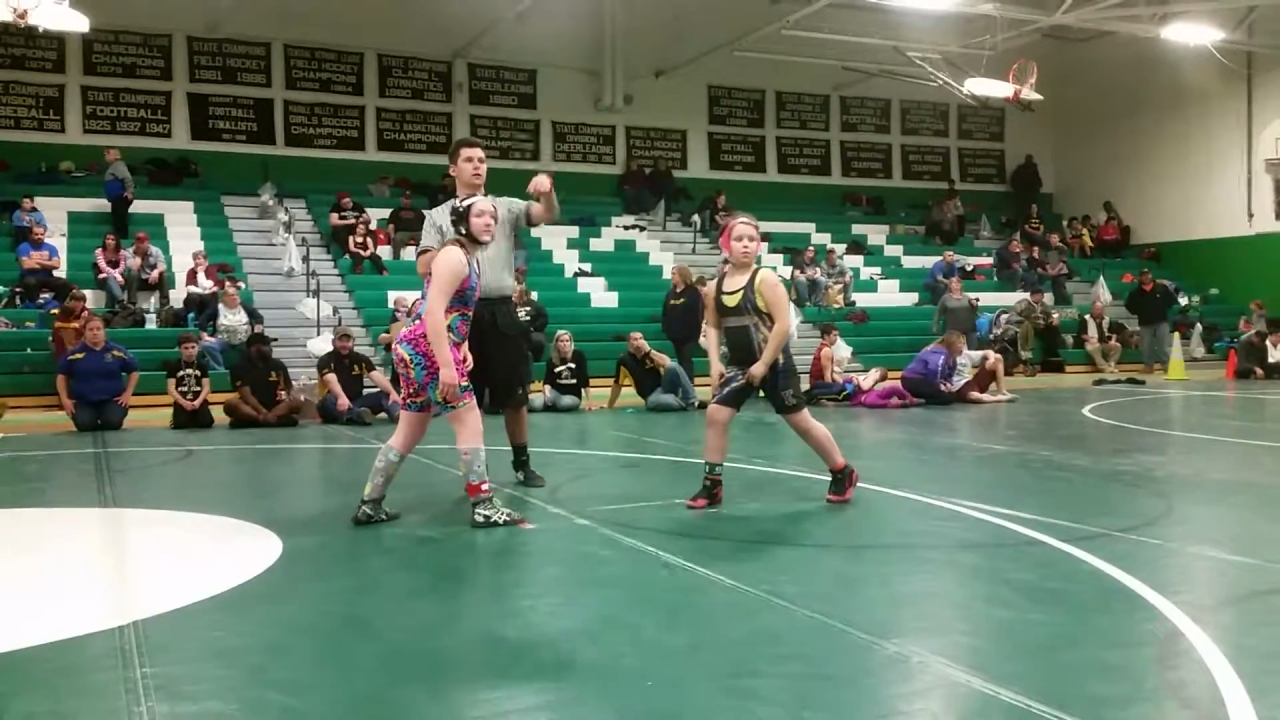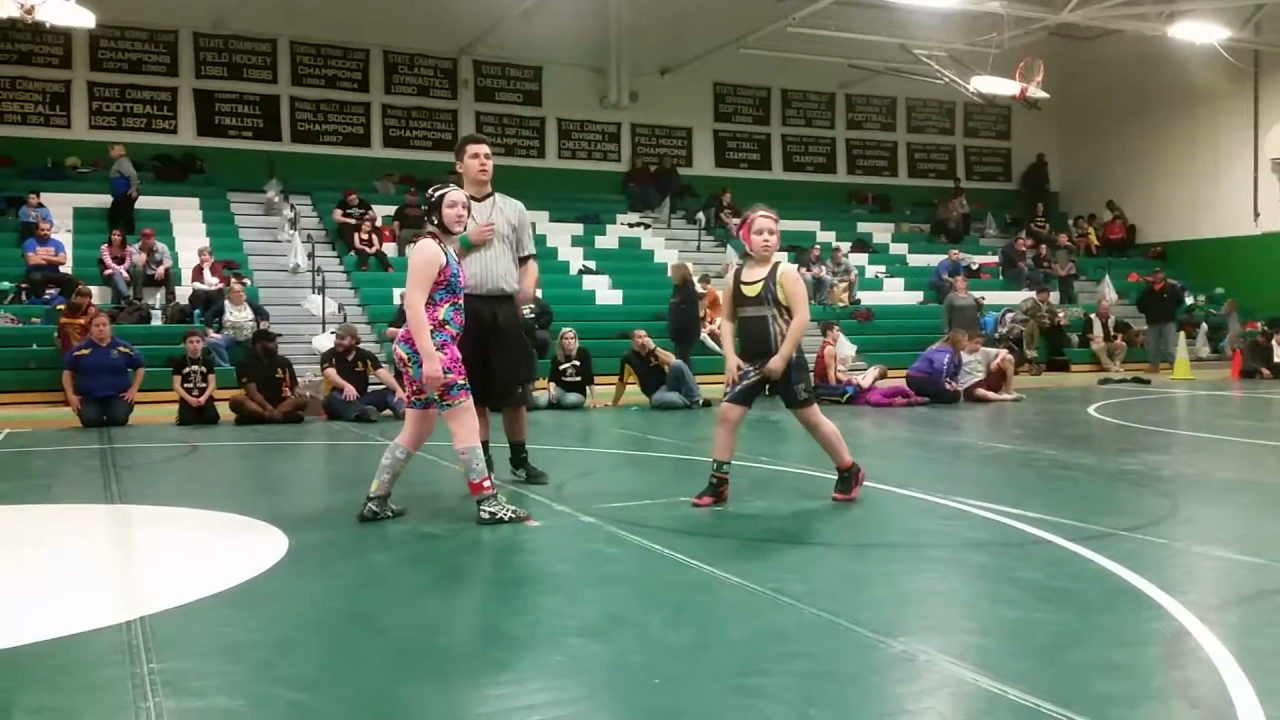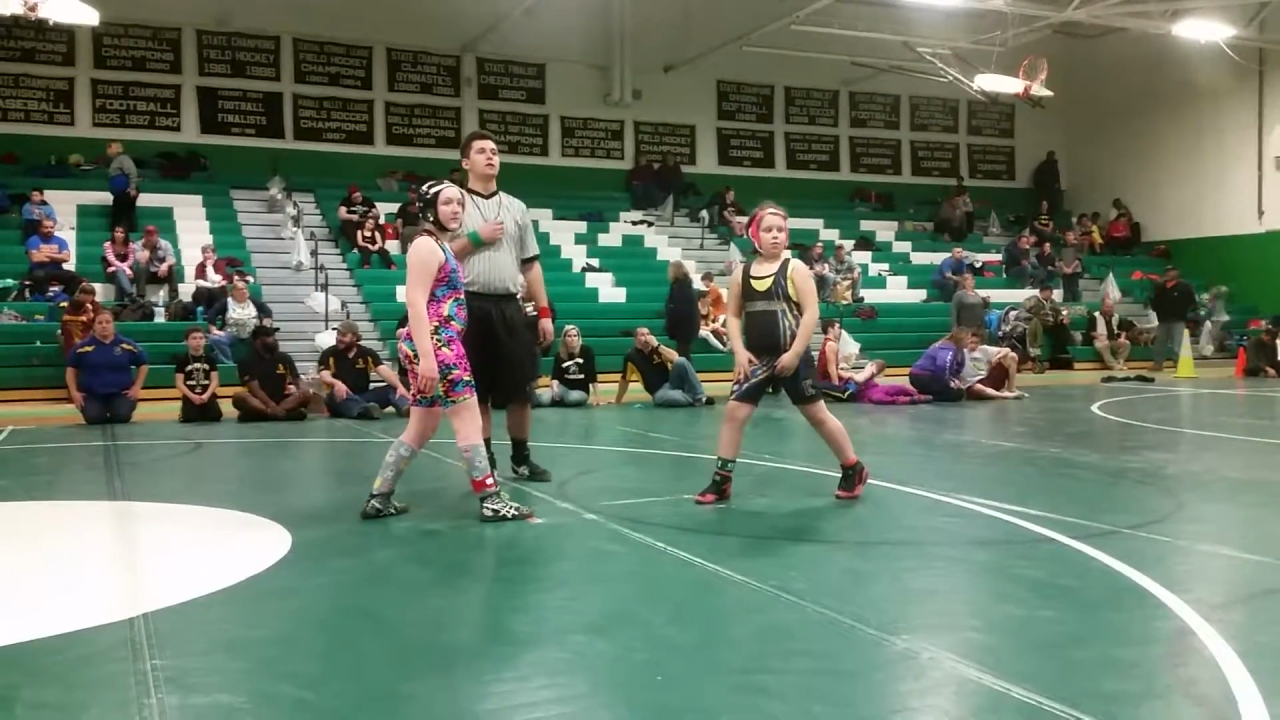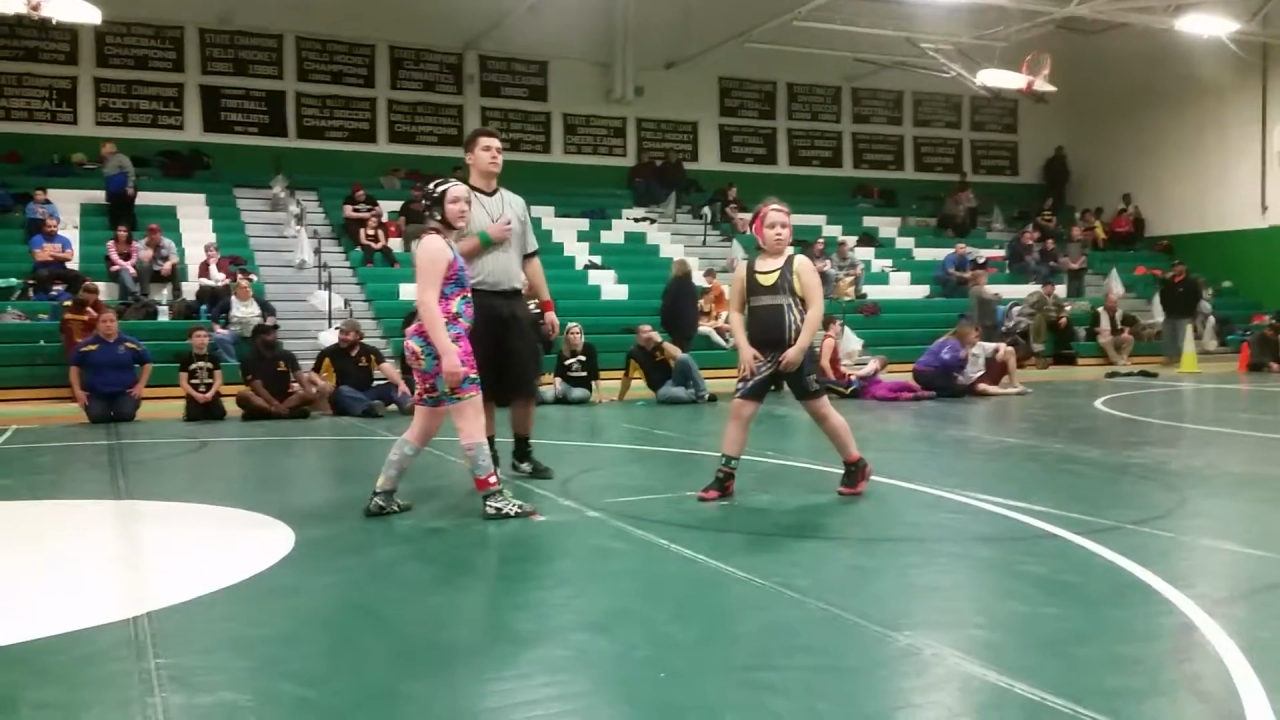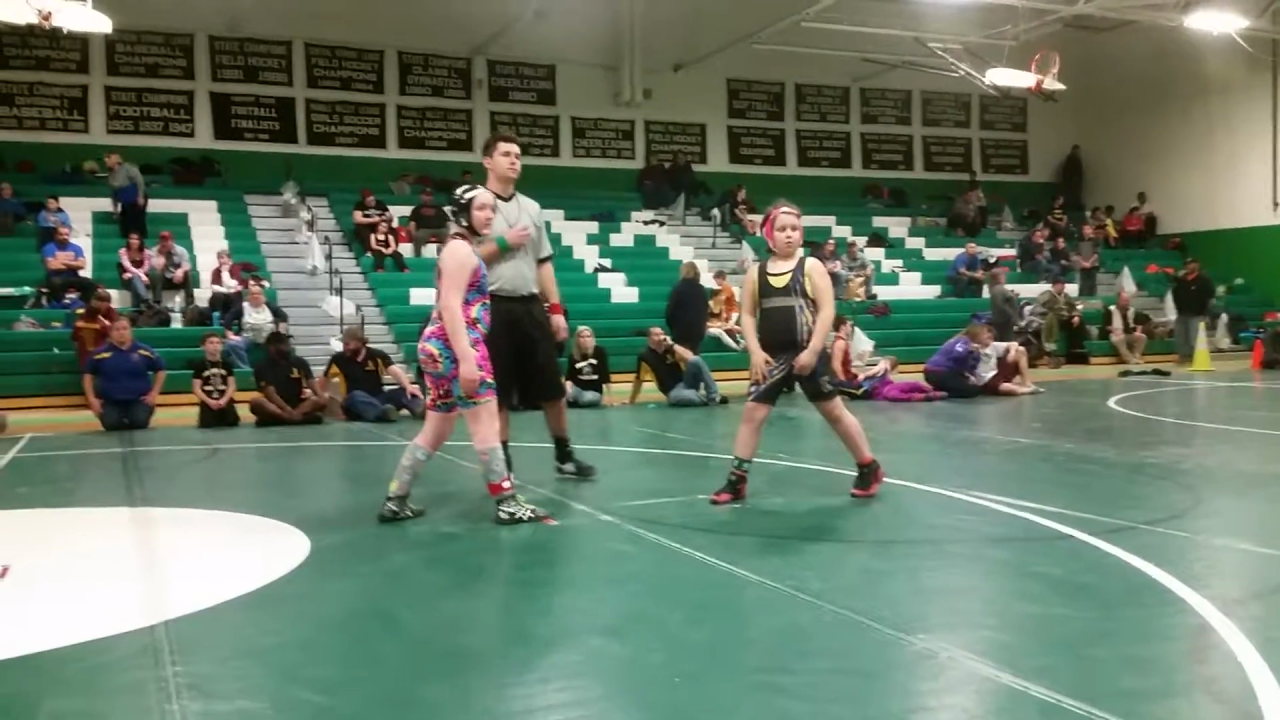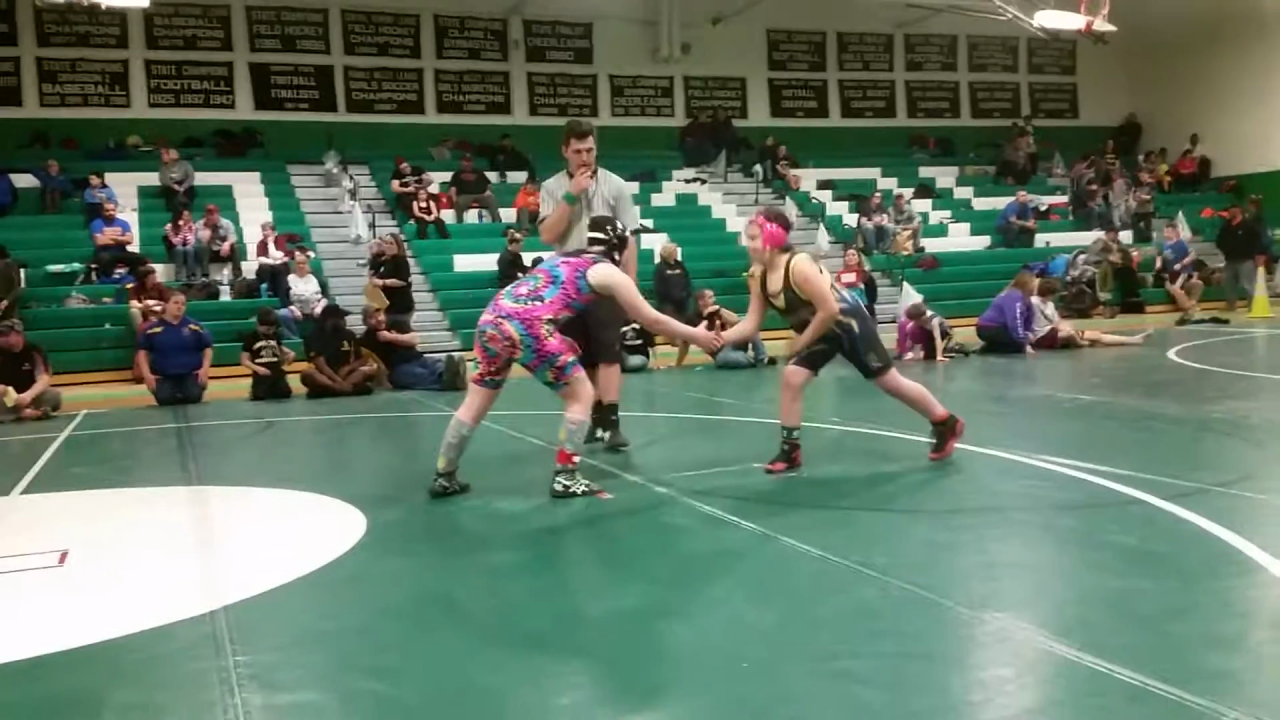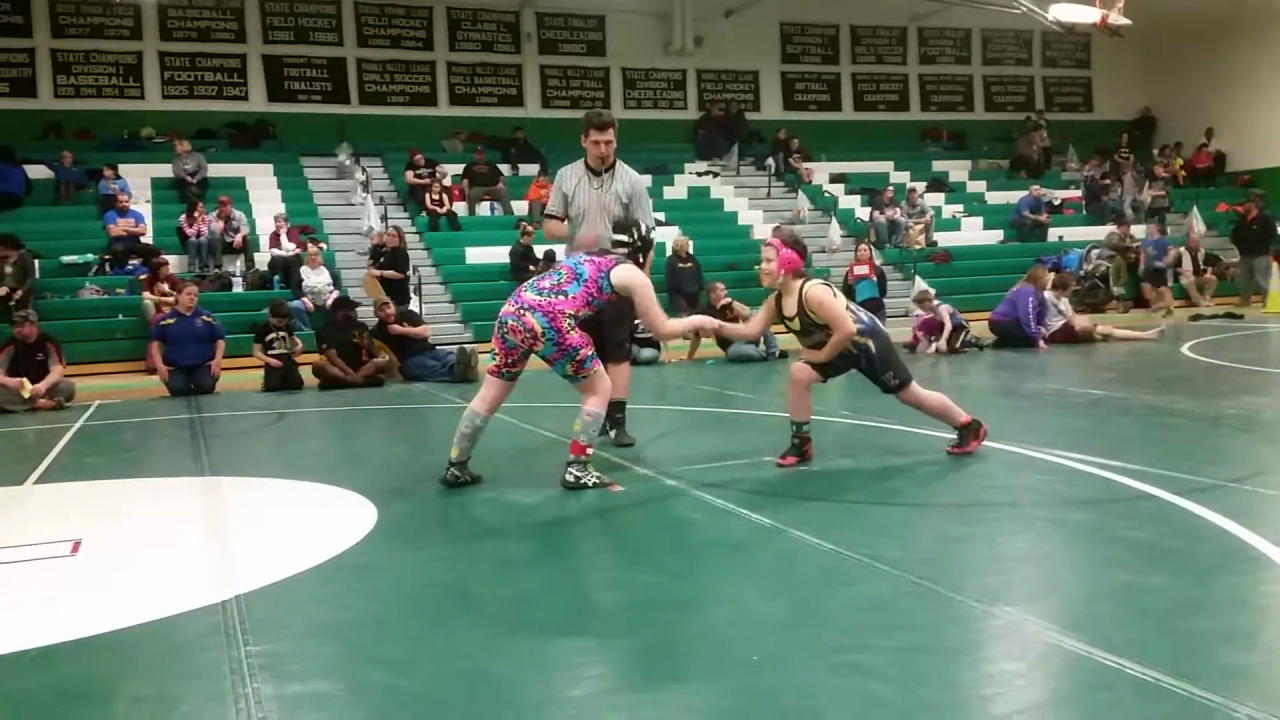
dt=0.3s
person 1, frame 1
left shoulder: (507, 207)
right shoulder: (439, 215)
left elbow: (549, 217)
right elbow: (424, 267)
left wrist: (547, 193)
left hip: (501, 310)
left knee: (515, 394)
left ankle: (522, 463)
person 1, frame 2
left shoulder: (513, 208)
left elbow: (529, 260)
left wrist: (528, 283)
right wrist: (466, 241)
left hip: (505, 309)
right hip: (465, 309)
left knee: (515, 392)
right knee: (473, 395)
left ankle: (520, 460)
right ankle: (483, 464)
person 1, frame 3
left shoulder: (516, 207)
left elbow: (530, 264)
left wrist: (544, 312)
right wrist: (475, 238)
left hip: (508, 306)
right hip: (469, 306)
left knee: (520, 389)
right knee: (476, 392)
left ankle: (521, 457)
right ankle: (485, 461)
person 1, frame 4
left shoulder: (516, 203)
left elbow: (530, 259)
left wrist: (547, 305)
right wrist: (484, 238)
left hip: (514, 304)
right hip: (476, 304)
left knee: (525, 385)
right knee: (481, 389)
left ankle: (523, 454)
right ankle: (489, 458)
person 1, frame 5
left shoulder: (532, 208)
left wrist: (556, 308)
right wrist: (502, 243)
left hip: (530, 307)
right hip: (494, 308)
left knee: (551, 386)
right knee: (497, 393)
left ankle: (564, 456)
right ankle: (502, 461)
person 1, frame 6
left shoulder: (615, 185)
right shoulder: (552, 188)
left elbow: (628, 239)
right elbow: (547, 236)
left wrist: (629, 284)
right wrist: (571, 197)
left knee: (608, 350)
right knee: (584, 356)
left ankle: (612, 423)
right ankle: (598, 420)
person 1, frame 7
left shoulder: (631, 181)
right shoulder: (566, 177)
left elbow: (642, 235)
right elbow: (549, 224)
right wrist: (574, 237)
left knee: (617, 349)
right knee: (592, 350)
left ankle: (617, 421)
right ankle: (603, 414)
person 2, frame 1
left shoulder: (468, 257)
right shoulder: (453, 256)
right elbow: (433, 312)
left wrist: (463, 349)
right wrist: (447, 363)
left hip: (416, 350)
right hip: (428, 351)
left knee: (408, 434)
right knee: (469, 424)
left ankle: (369, 504)
right ankle: (484, 506)
person 2, frame 2
left shoulder: (448, 249)
right shoulder: (429, 248)
right elbow: (414, 306)
left wrist: (449, 349)
right wrist: (430, 356)
left hip: (436, 346)
right hip: (426, 347)
left knee: (415, 432)
right knee: (466, 423)
left ankle: (376, 501)
right ankle: (488, 502)
person 2, frame 3
left shoulder: (441, 246)
right shoulder: (426, 245)
right elbow: (415, 304)
right wrist: (426, 355)
left hip: (442, 345)
right hip: (435, 345)
left knee: (420, 429)
right knee: (469, 421)
left ankle: (379, 498)
right ankle: (491, 500)
person 2, frame 4
left shoulder: (446, 245)
right shoulder: (434, 243)
right elbow: (427, 302)
left wrist: (448, 350)
right wrist: (448, 352)
left hip: (435, 344)
right hip: (441, 343)
left knee: (424, 427)
right knee: (472, 419)
left ankle: (382, 496)
right ankle: (494, 498)
person 2, frame 5
left shoulder: (463, 249)
right shoulder: (460, 248)
right elbow: (451, 308)
right wrist: (467, 358)
left hip: (439, 347)
right hip: (453, 347)
left knee: (435, 431)
right knee: (486, 424)
left ankle: (394, 501)
right ankle: (507, 504)
person 2, frame 6
left shoulder: (566, 259)
right shoulder: (609, 273)
right elbow: (651, 319)
left wrist: (557, 340)
right wrist: (696, 336)
left hip: (494, 319)
right hip: (527, 328)
left knee: (475, 403)
right knee: (581, 395)
left ankle: (443, 477)
right ankle: (565, 477)
person 2, frame 7
left shoulder: (588, 257)
right shoulder: (633, 274)
right elbow: (662, 329)
right wrist: (700, 321)
left hip: (514, 310)
right hip: (548, 322)
left knee: (490, 395)
right knee: (599, 389)
left ankle: (456, 467)
right ankle: (577, 468)
person 3, frame 1
left shoulder: (765, 279)
right shoulder: (717, 285)
left elbow: (783, 324)
right elbow: (712, 326)
left wrist: (764, 363)
right wrist: (714, 362)
left hip: (774, 364)
right hip: (737, 364)
left knee: (800, 421)
right knee: (715, 415)
left ankle: (843, 472)
right ankle: (712, 486)
person 3, frame 2
left shoulder: (785, 273)
right shoulder: (735, 277)
left elbow: (801, 318)
right elbow: (728, 319)
left wrist: (782, 357)
right wrist: (730, 356)
left hip: (786, 359)
right hip: (749, 361)
left knee: (810, 417)
right knee: (726, 414)
left ankle: (849, 471)
right ankle: (718, 484)
person 3, frame 3
left shoulder: (795, 269)
right shoulder: (742, 274)
left elbow: (811, 313)
right elbow: (733, 315)
left wrist: (795, 353)
right wrist: (739, 351)
left hip: (791, 356)
right hip: (756, 358)
left knee: (817, 414)
right knee: (734, 412)
left ankle: (854, 469)
right ankle: (721, 481)
person 3, frame 4
left shoulder: (800, 264)
right shoulder: (745, 270)
left elbow: (816, 308)
right elbow: (736, 311)
left wrist: (800, 347)
right wrist: (744, 347)
left hip: (794, 352)
right hip: (760, 354)
left knee: (820, 409)
right knee: (739, 410)
left ankle: (856, 466)
right ankle: (724, 478)
person 3, frame 5
left shoulder: (811, 267)
right shoulder: (756, 272)
left elbow: (827, 310)
right elbow: (747, 315)
left wrist: (813, 351)
right wrist: (755, 352)
left hip: (806, 353)
right hip: (771, 356)
left knee: (833, 411)
right knee: (752, 413)
left ankle: (870, 469)
right ankle: (736, 481)
person 3, frame 6
left shoulder: (800, 266)
right shoulder: (761, 279)
left elbow: (829, 308)
right elbow: (750, 325)
left wrist: (805, 340)
right wrist: (720, 338)
left hip: (849, 324)
right hip: (818, 332)
left knee: (890, 381)
right knee: (792, 378)
left ankle: (946, 424)
right ankle: (789, 450)
person 3, frame 7
left shoulder: (814, 292)
right shoulder: (776, 299)
left elbow: (846, 331)
right elbow: (752, 330)
left wrist: (823, 355)
right wrist: (720, 328)
left hip: (867, 340)
right hip: (838, 345)
left knee: (909, 394)
right knee: (799, 375)
left ankle: (969, 427)
right ankle: (801, 445)
